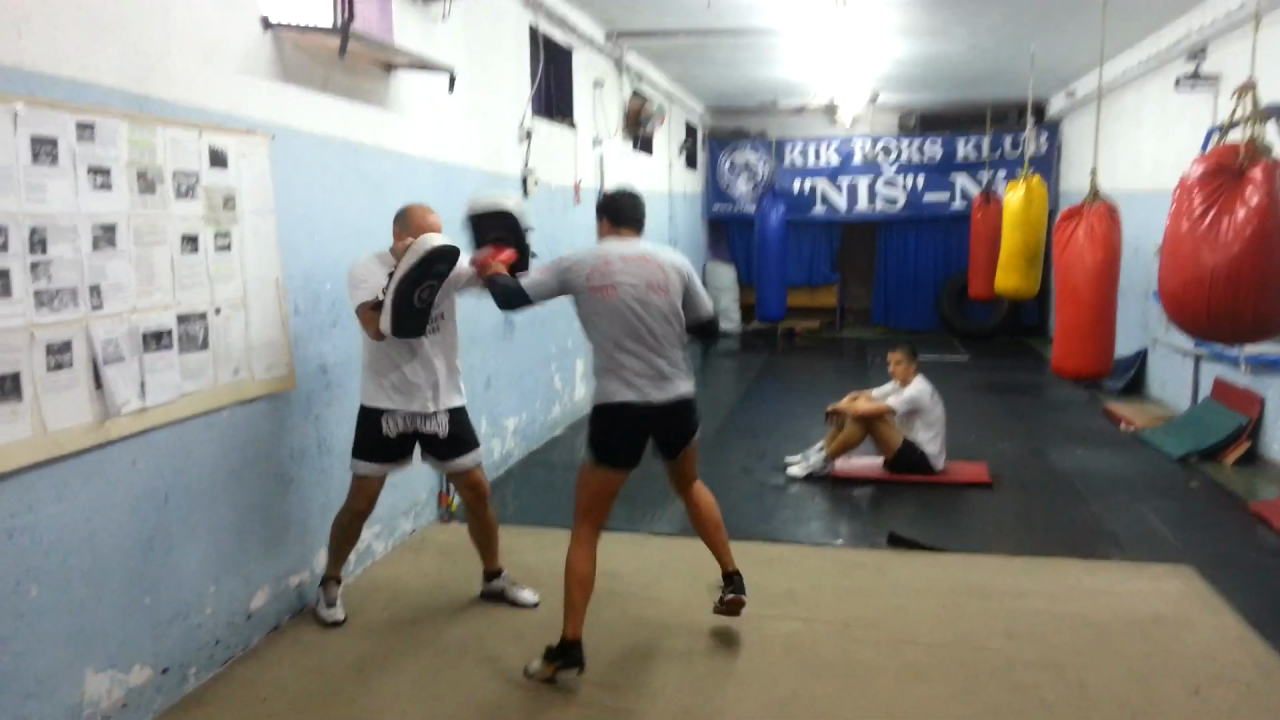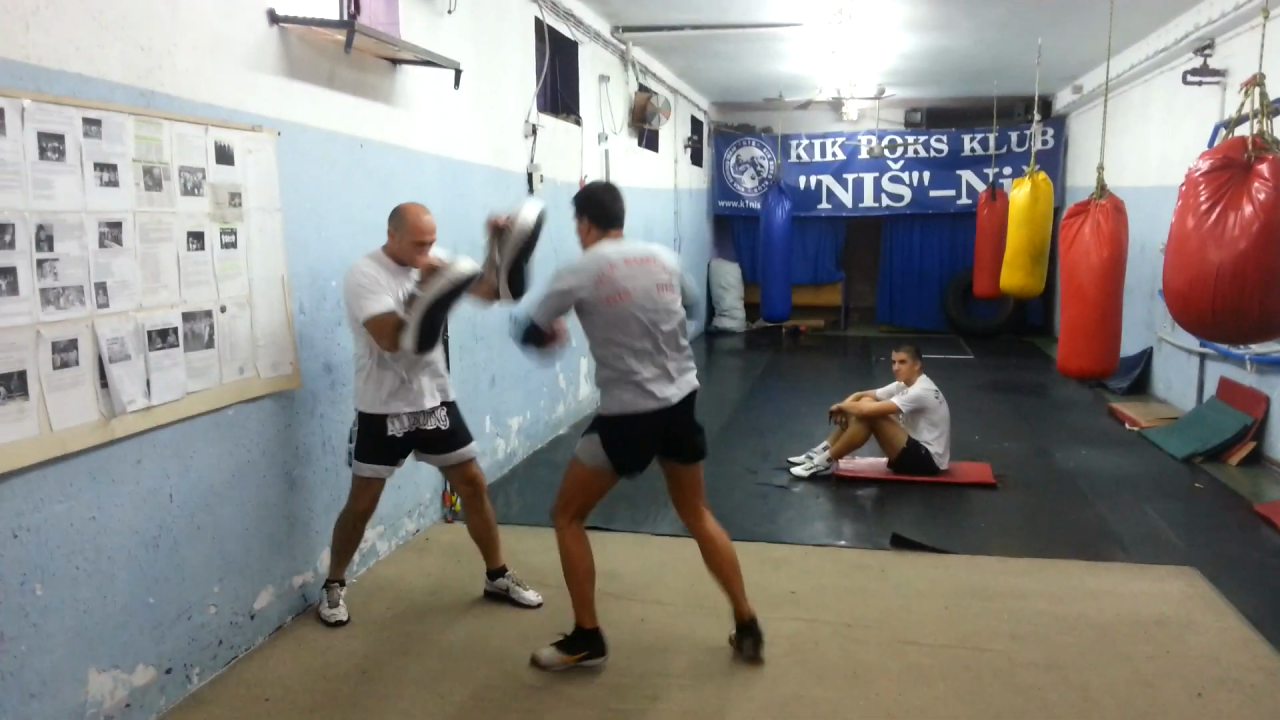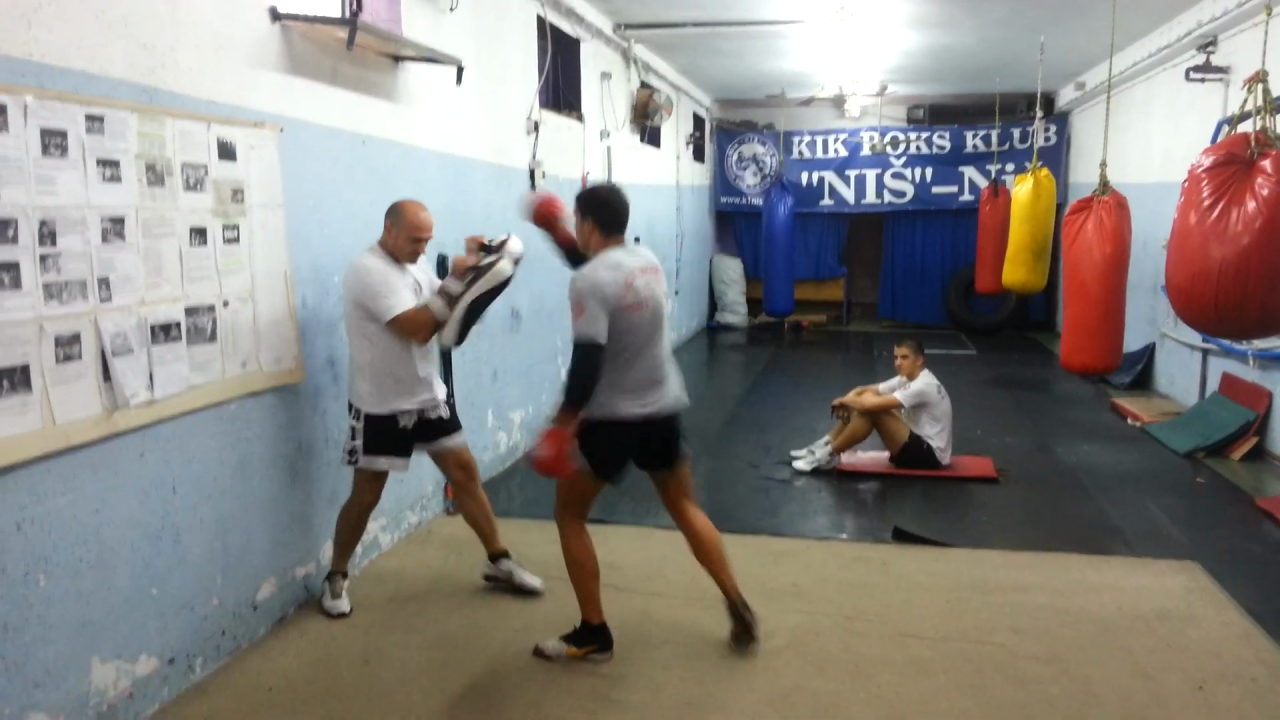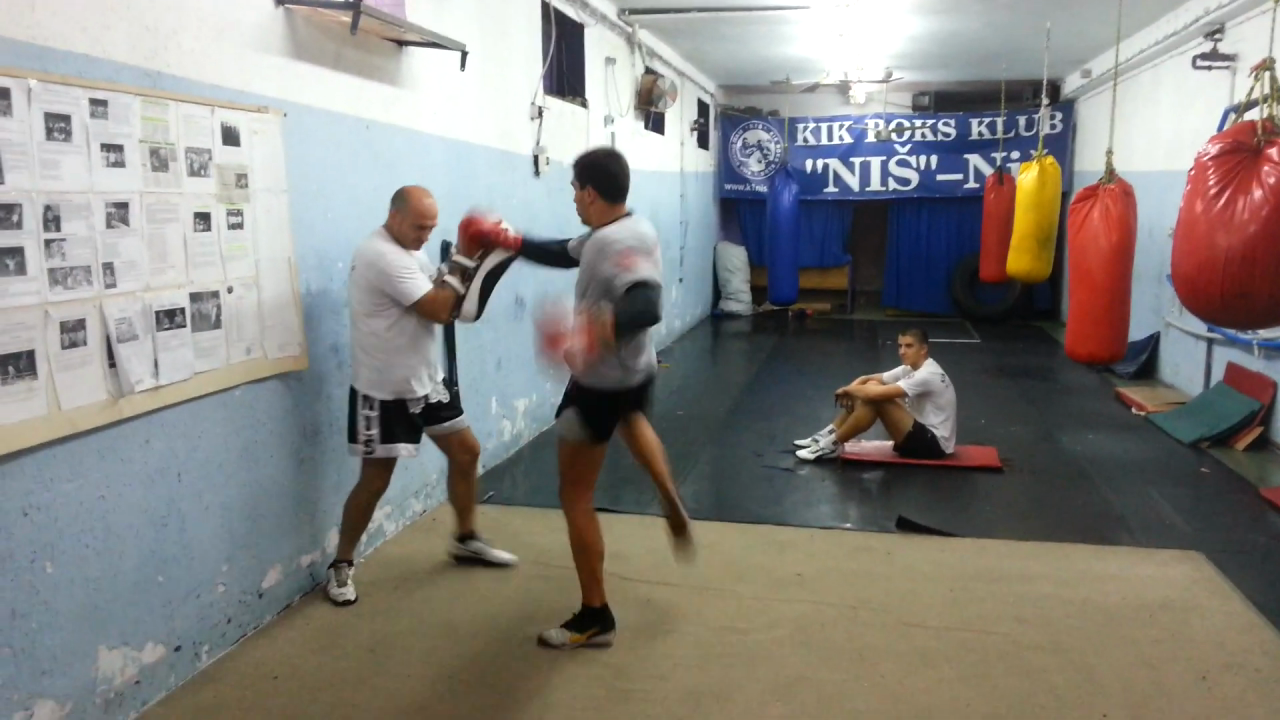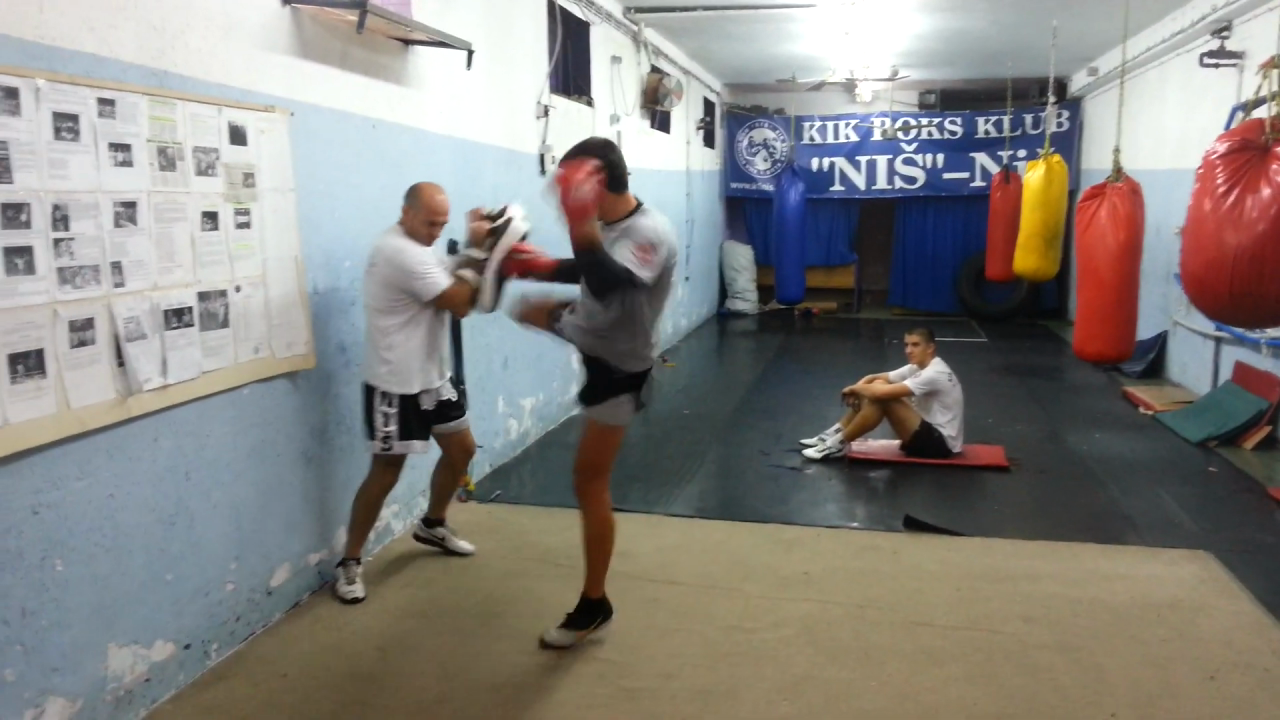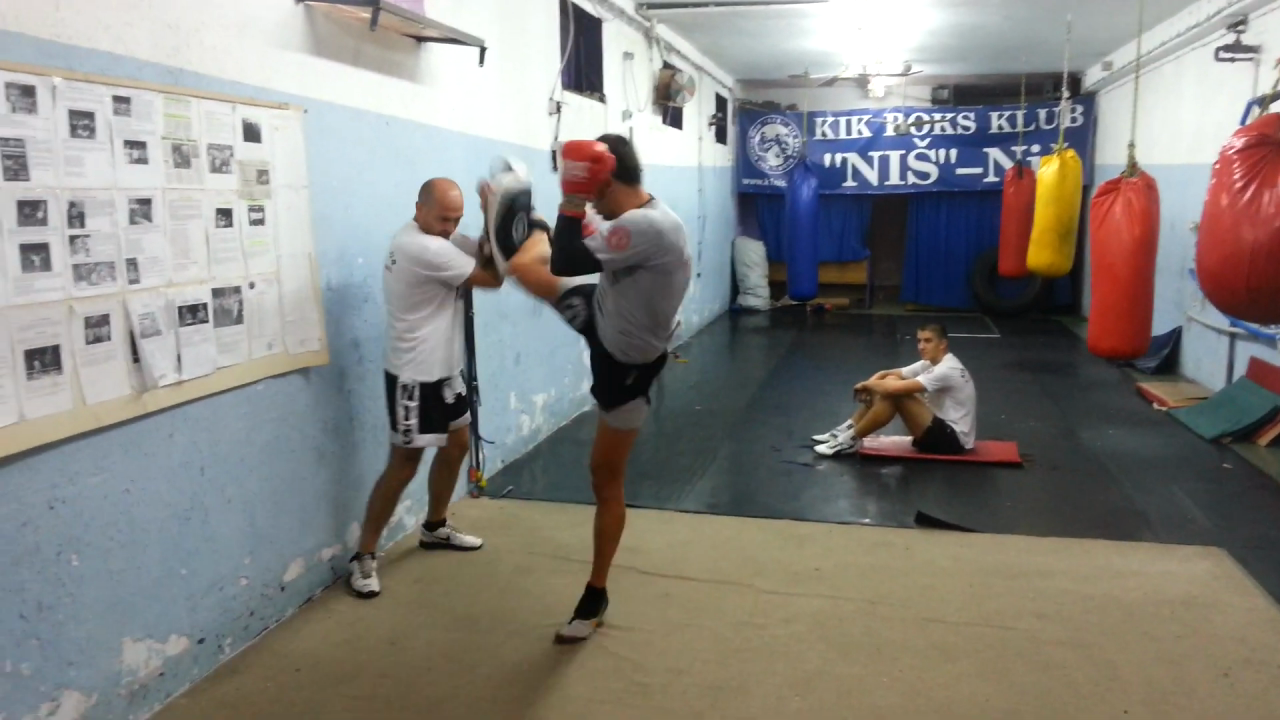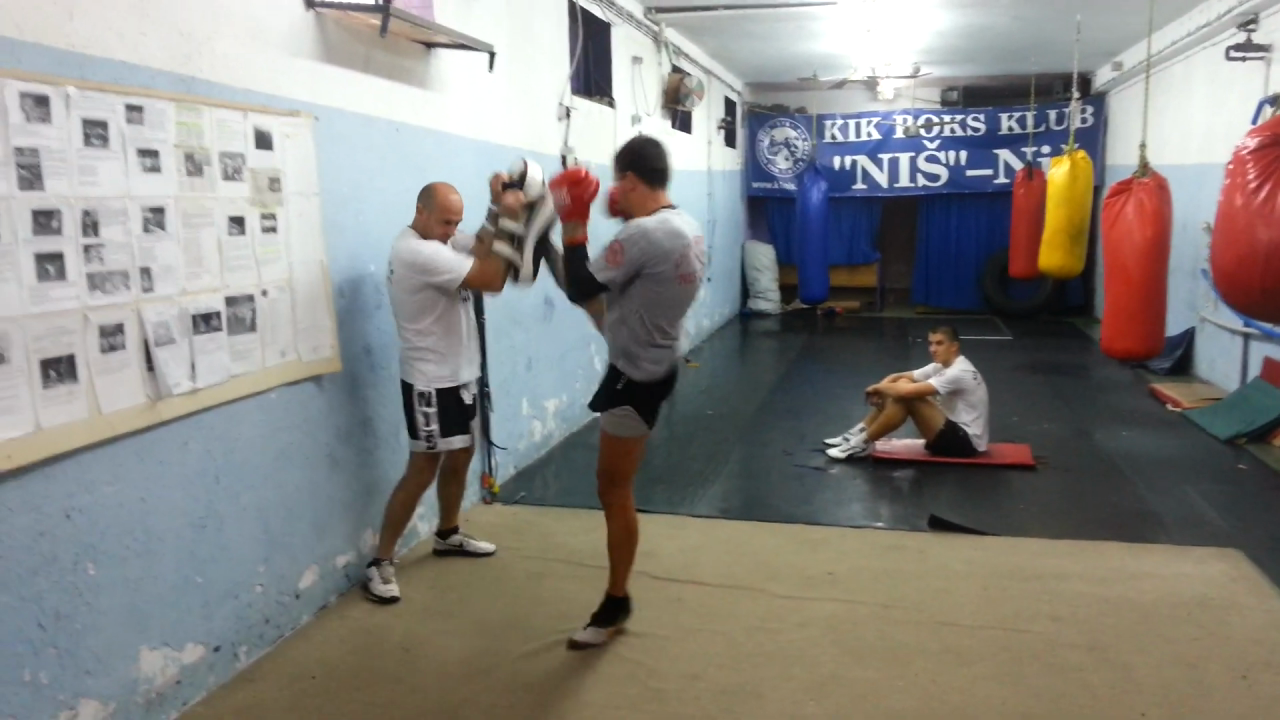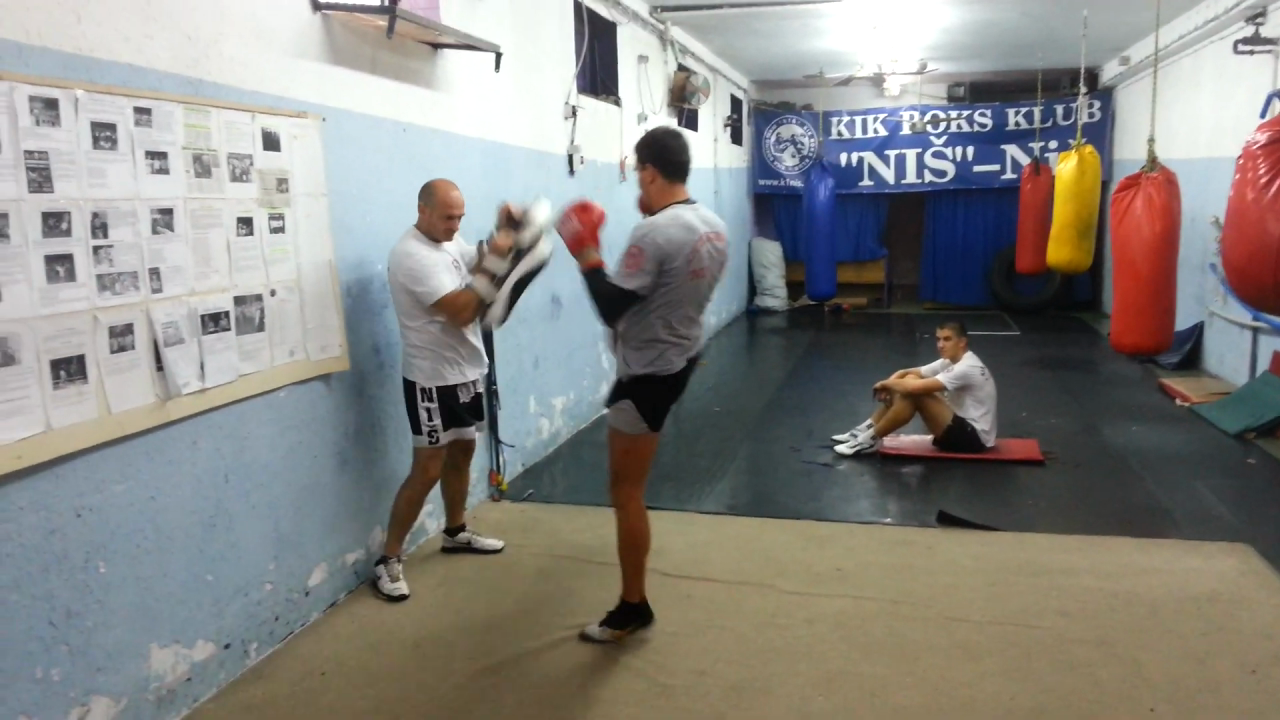
dt=0.1s
person 1, frame 1
left shoulder: (579, 261)
right shoulder: (675, 263)
left elbow: (514, 297)
right elbow: (708, 329)
left wrist: (491, 273)
left hip: (618, 409)
right hip: (676, 402)
left knee: (586, 527)
right knee: (689, 486)
left ankle: (568, 648)
right ankle: (731, 580)
person 1, frame 2
left shoulder: (576, 271)
right shoulder: (664, 257)
left elbow: (533, 336)
left wrist: (553, 331)
left hip: (625, 416)
right hip: (679, 403)
left knee: (567, 516)
right knee: (697, 517)
left ankle: (586, 637)
right ankle: (747, 627)
person 1, frame 3
left shoulder: (589, 282)
right shoulder: (646, 260)
left elbow: (587, 364)
left wrist: (563, 423)
left hip: (611, 422)
right hip: (662, 411)
left knee: (569, 515)
right knee: (685, 510)
left ankle: (593, 632)
right ankle: (739, 612)
person 1, frame 4
left shoulder: (627, 242)
right shoulder: (620, 230)
left elbow: (644, 307)
right elbow: (567, 253)
left wrist: (598, 330)
right wrist: (509, 240)
left hip: (603, 386)
right hip: (636, 373)
left knee: (574, 495)
right knee: (633, 423)
left ankle: (596, 617)
right ankle: (671, 502)
person 1, frame 5
left shoulder: (651, 234)
right shoulder: (613, 223)
left elbow: (607, 285)
left wrist: (581, 227)
right wrist: (547, 267)
left hip: (618, 365)
right hip: (589, 330)
left knee: (591, 488)
right knee: (532, 310)
left ankle: (593, 606)
person 1, frame 6
left shoulder: (653, 228)
right shoulder: (636, 220)
left elbow: (575, 260)
left wrist: (575, 199)
left hip: (629, 363)
right hip: (607, 325)
left knee: (606, 482)
right knee: (527, 268)
left ankle: (594, 597)
person 1, frame 7
left shoulder: (644, 235)
right shoulder: (680, 228)
left elbow: (583, 288)
left wrist: (573, 225)
left hip: (638, 378)
left knee: (613, 490)
left ankle: (615, 605)
person 1, frame 8
left shoulder: (652, 233)
right shoulder: (715, 225)
left elbow: (612, 308)
left wrist: (584, 251)
left hip: (651, 371)
right hip: (685, 356)
left knee: (627, 492)
left ankle: (632, 610)
person 2, frame 1
right shoulder: (367, 270)
right elbow: (376, 328)
left hip: (442, 402)
right hip: (385, 406)
left knee: (476, 490)
right knee: (360, 502)
left ankle: (494, 578)
right ankle: (330, 583)
person 2, frame 2
left shoulder: (433, 259)
right shoulder: (364, 274)
left elbow: (491, 293)
right elbow: (389, 339)
left wrist: (499, 246)
right wrist: (424, 285)
left hip: (434, 401)
right hip: (381, 408)
left knee: (473, 485)
right knee: (361, 504)
left ankle: (499, 578)
right ankle: (334, 585)
person 2, frame 3
left shoulder: (413, 262)
right shoulder: (368, 271)
left elbow: (448, 314)
right elbow: (419, 331)
left wrist: (476, 263)
right wrist: (454, 284)
left hip: (427, 393)
right hip: (380, 405)
left knee: (465, 472)
right knee: (365, 496)
left ankle: (498, 562)
right ankle: (336, 577)
person 2, frame 4
left shoulder: (400, 249)
right shoulder: (381, 257)
left elbow: (436, 294)
right elbow: (440, 310)
left hip: (424, 379)
right hip: (384, 390)
left knee: (466, 450)
right knee: (375, 480)
left ankle: (468, 539)
right ankle: (341, 565)
person 2, frame 5
left shoulder: (416, 246)
right shoulder: (400, 253)
left elbow: (450, 287)
right elbow: (460, 302)
left wrist: (473, 249)
right wrist: (478, 250)
left hip: (432, 375)
right hip: (397, 385)
left knee: (462, 448)
right knee: (384, 476)
left ankle: (432, 525)
right ankle: (349, 563)
person 2, frame 6
left shoulder: (426, 237)
right shoulder: (424, 246)
left elbow: (468, 260)
right elbow: (490, 277)
left hip: (442, 369)
right hip: (416, 376)
left knee: (458, 444)
right knee: (402, 468)
left ankle: (435, 526)
right ankle: (363, 557)
person 2, frame 7
left shoulder: (433, 242)
right shoulder: (418, 254)
left elbow: (478, 254)
right elbow: (490, 279)
left wrist: (497, 214)
right wrist: (509, 222)
left hip: (456, 372)
right hip: (433, 381)
left knee: (461, 454)
right knee: (423, 470)
left ankle: (448, 534)
right ankle: (381, 562)
person 2, frame 8
left shoulder: (448, 239)
right shoulder: (411, 254)
left elbow: (477, 269)
right elbow: (463, 308)
left wrist: (503, 232)
right wrist: (495, 259)
left hip: (464, 371)
right hip: (433, 380)
left knee: (462, 451)
right knee: (427, 470)
left ankle: (456, 532)
right ankle: (388, 561)
